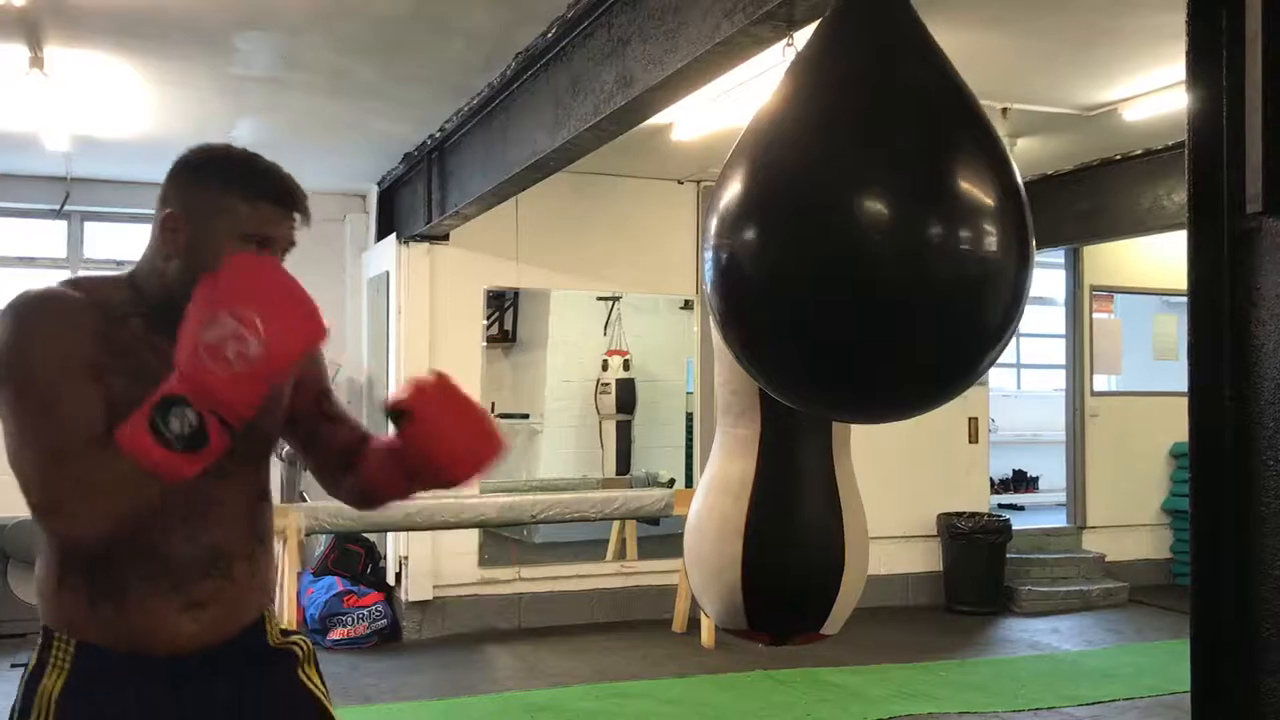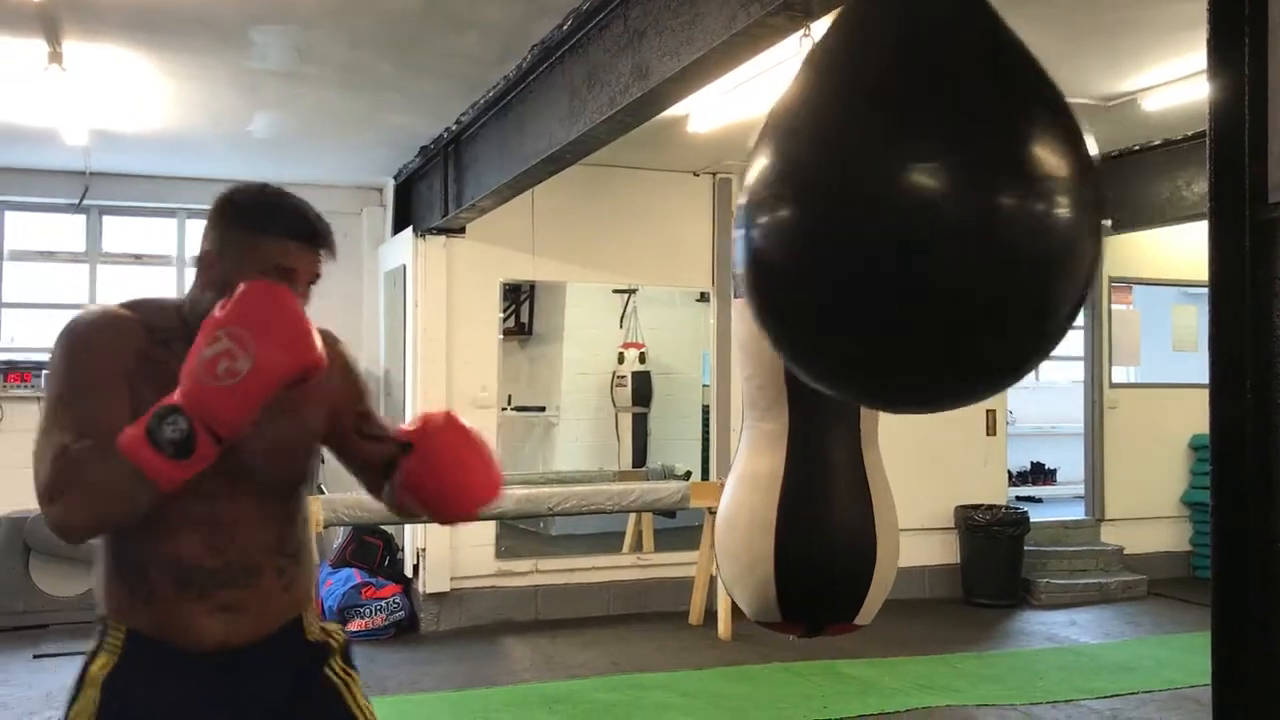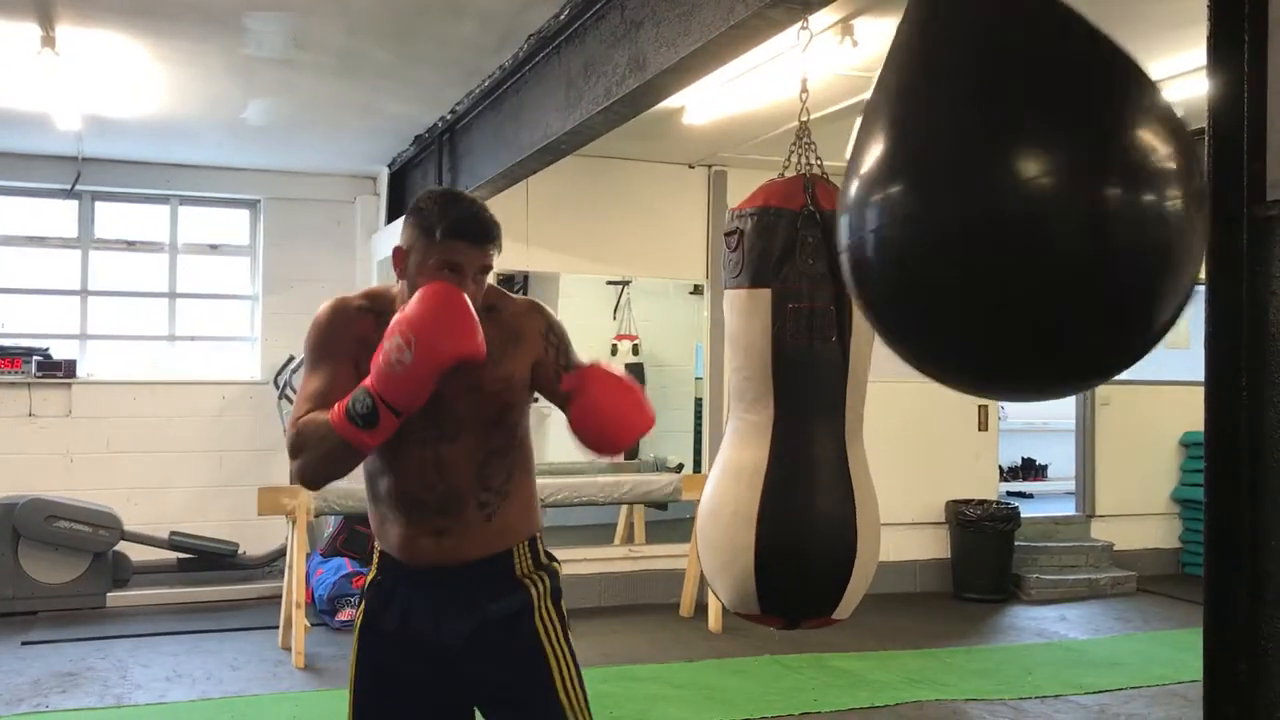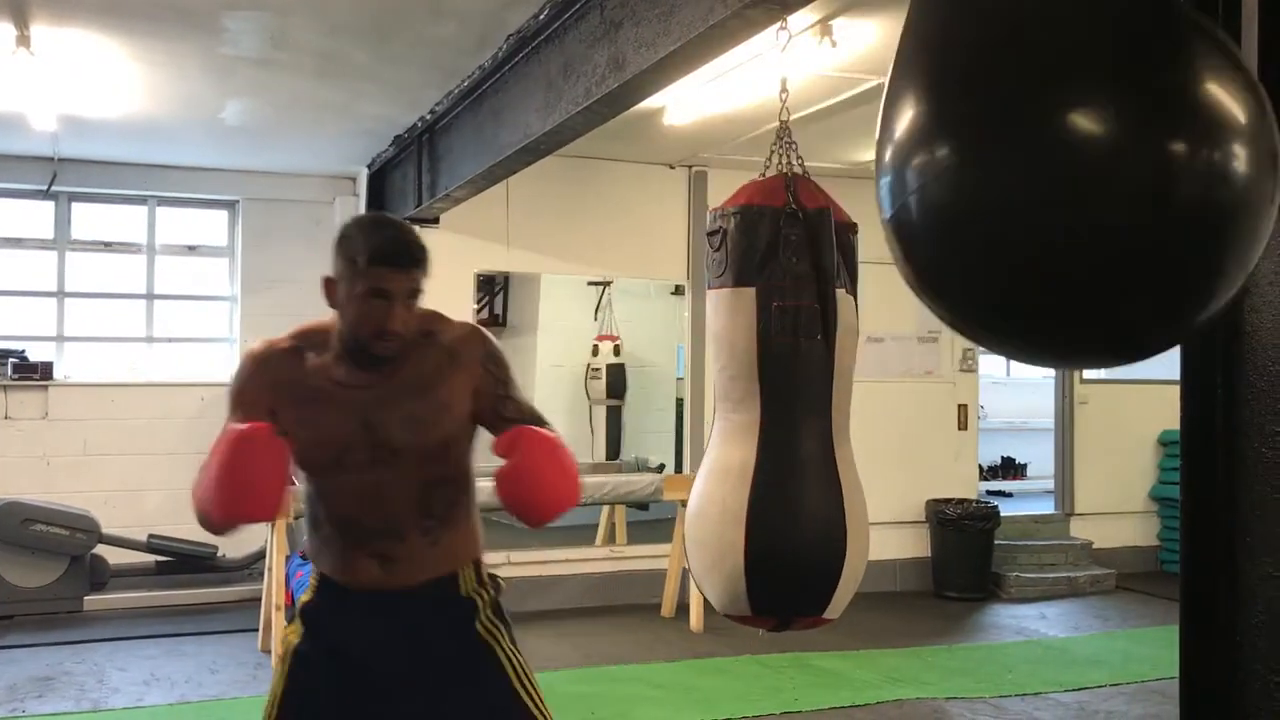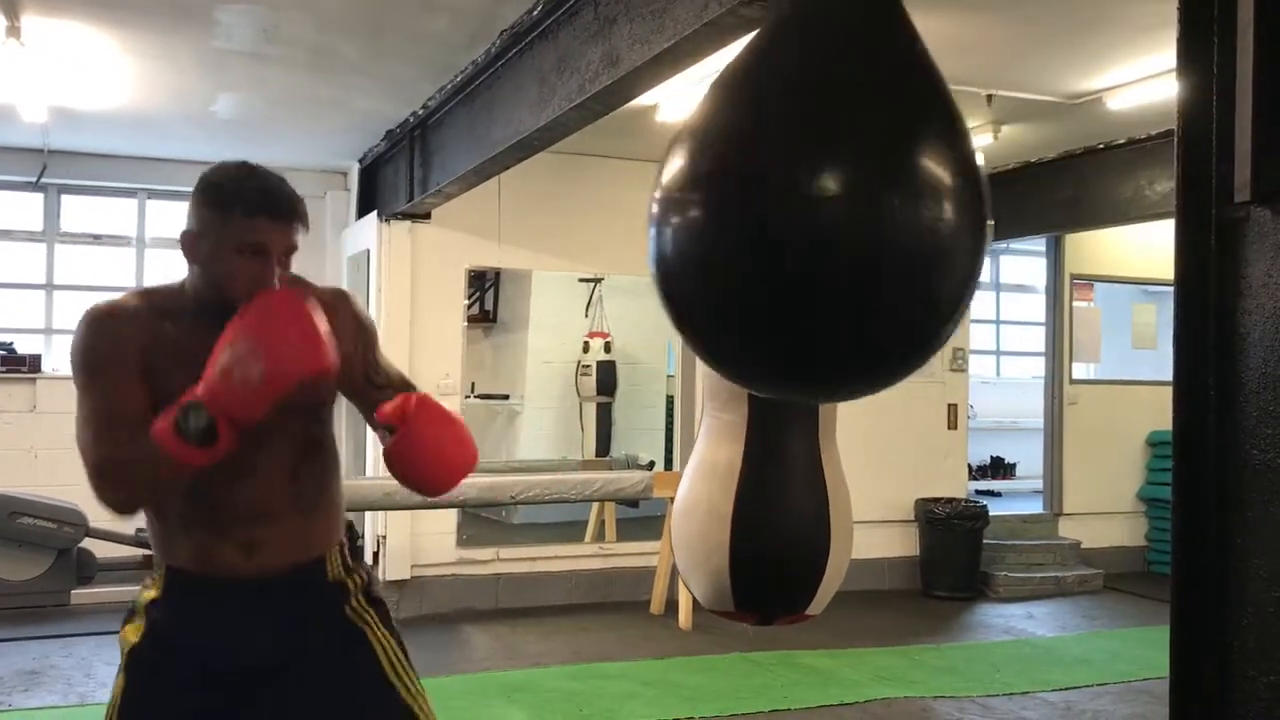
dt=1s
person 1, frame 1
left shoulder: (276, 339)
right shoulder: (52, 324)
left elbow: (352, 474)
right elbow: (71, 515)
left wrist: (418, 451)
right wrist: (201, 400)
left hip: (249, 662)
person 1, frame 2
left shoulder: (318, 362)
right shoulder: (107, 343)
left elbow: (396, 477)
right elbow: (71, 511)
left wrist: (430, 475)
right wrist: (193, 413)
left hip: (286, 658)
right hip: (145, 669)
person 1, frame 3
left shoulder: (523, 325)
right shoulder: (347, 325)
left elbow: (595, 403)
right elbow: (307, 464)
left wrist: (607, 402)
right wrist: (388, 387)
left hip: (505, 588)
right hip: (399, 589)
person 1, frame 4
left shoulder: (463, 351)
right shoulder: (278, 368)
left elbow: (531, 435)
right elbow: (227, 491)
left wrist: (542, 461)
right wrist: (219, 495)
left hip: (450, 611)
right hip: (337, 613)
person 1, frame 5
left shoulder: (322, 313)
right shoulder: (120, 328)
left elbow: (389, 396)
right elbow: (119, 482)
left wrist: (415, 426)
right wrist: (215, 409)
left hip: (317, 601)
right hip: (187, 611)
